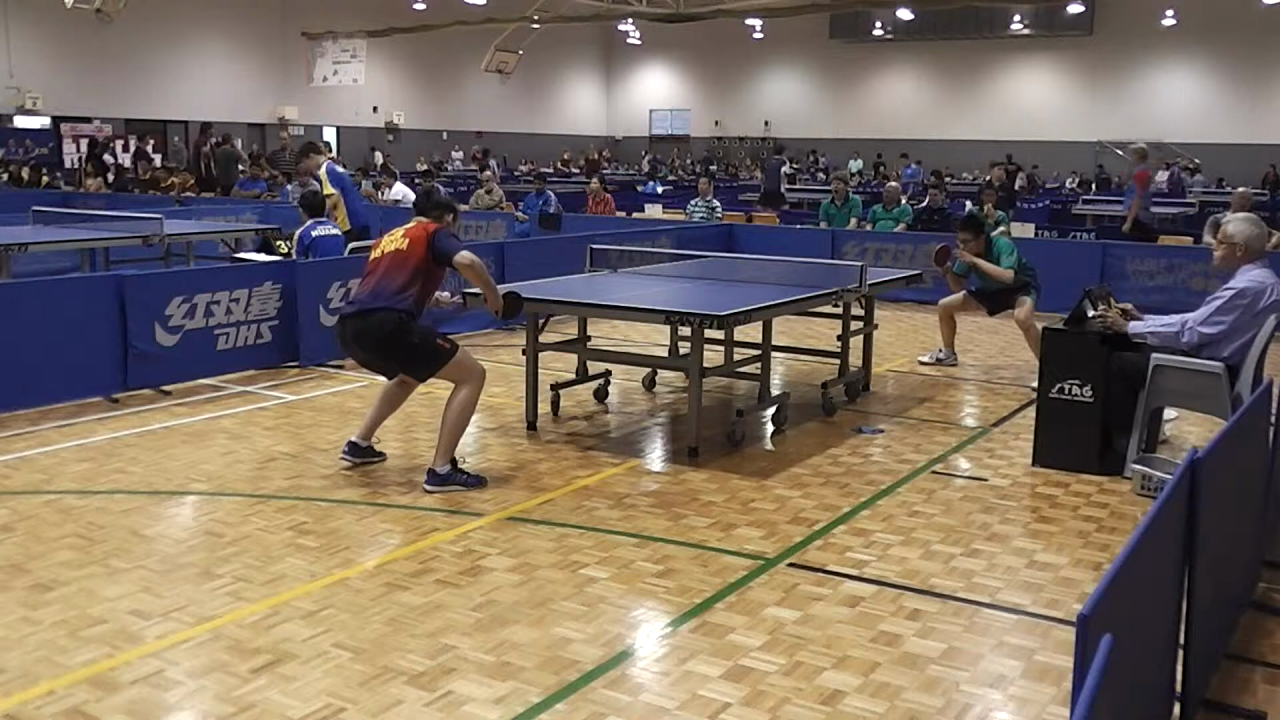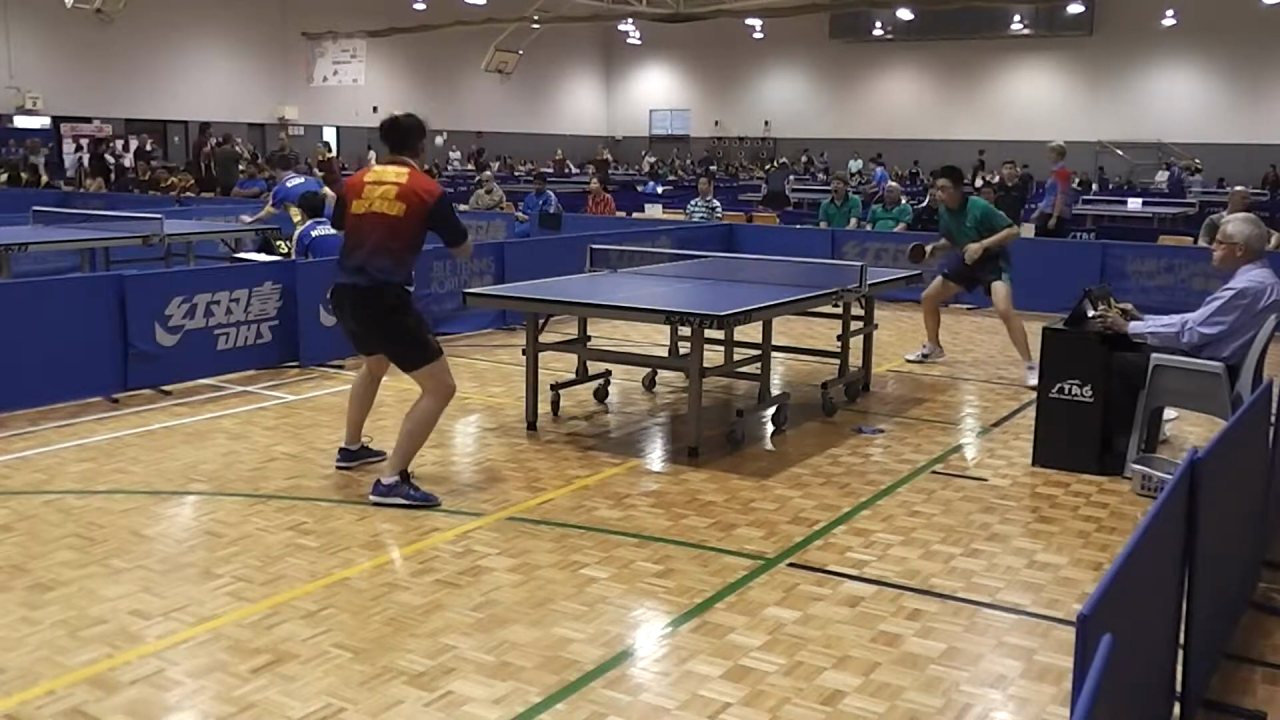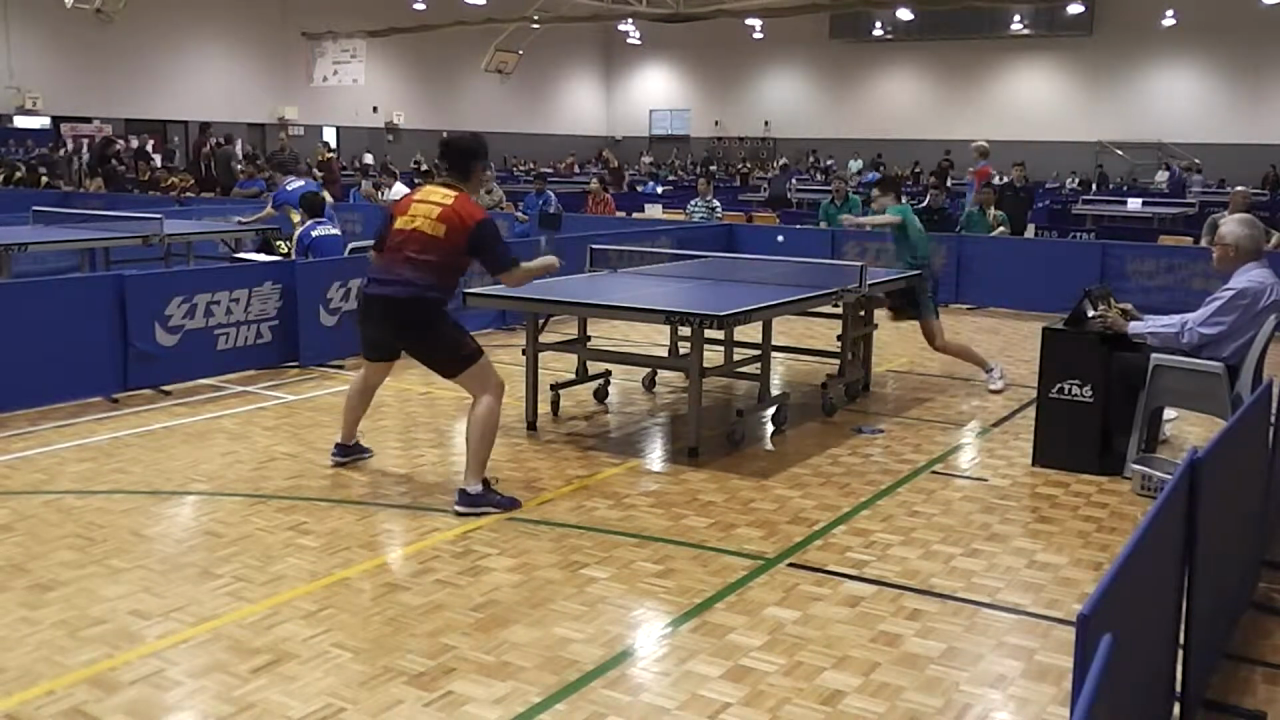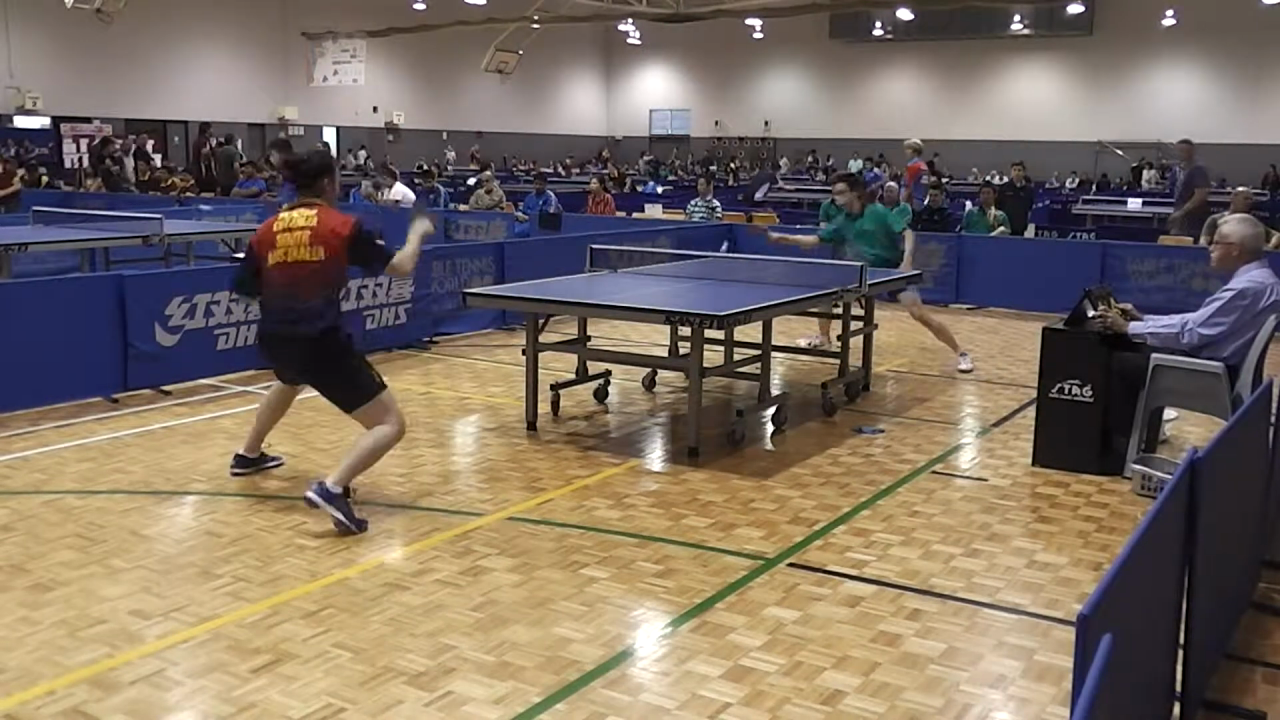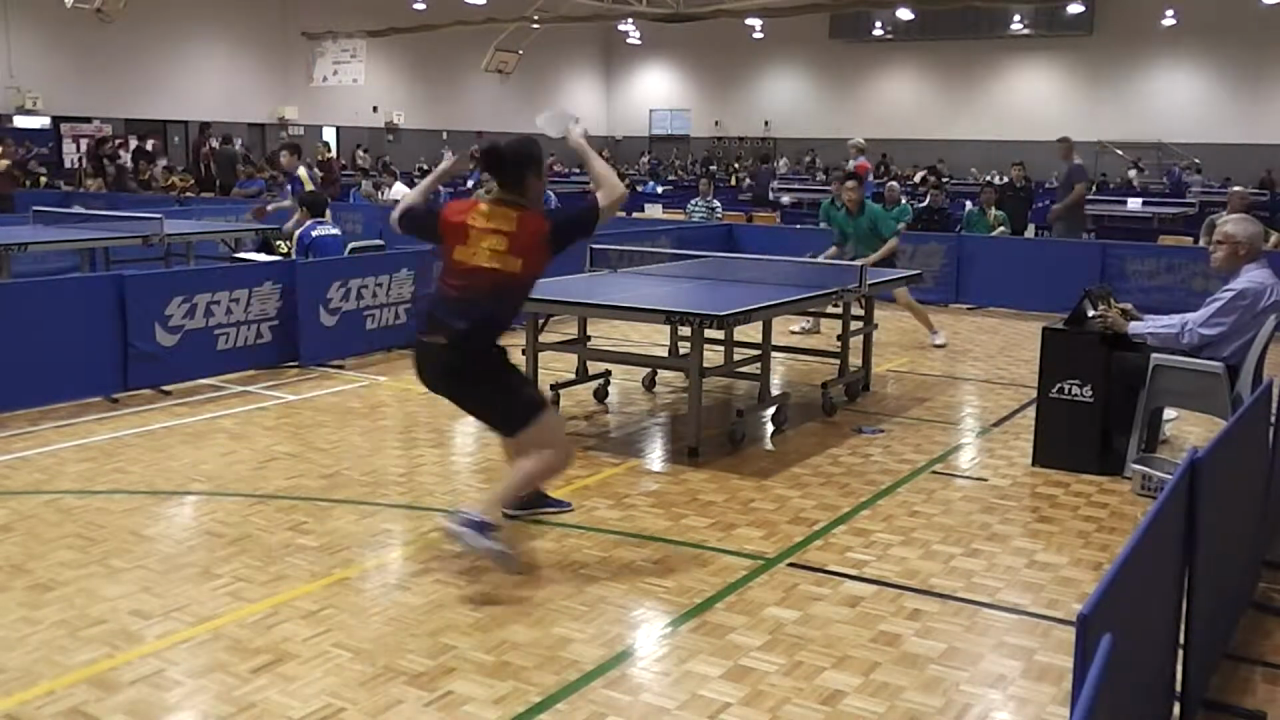
dt=1s
person 1, frame 1
left shoulder: (389, 237)
right shoulder: (436, 233)
right elbow: (466, 261)
left wrist: (425, 297)
right wrist: (492, 295)
left hip: (350, 328)
right hip: (386, 327)
left knee: (408, 375)
right knee: (472, 375)
left ankle: (359, 444)
right ankle: (441, 470)
person 1, frame 2
left shoulder: (357, 181)
right shoulder: (428, 190)
right elbow: (462, 250)
right wrist: (452, 222)
left hip: (345, 293)
right hip: (385, 298)
left knee: (374, 365)
right knee: (440, 387)
left ankle: (351, 447)
right ankle: (390, 480)
person 1, frame 3
left shoulder: (408, 200)
right shoulder: (472, 216)
right elbow: (511, 276)
right wrist: (545, 264)
left hip: (374, 302)
right hip: (419, 311)
left knee: (372, 372)
right knee: (489, 388)
left ankle: (346, 444)
right ankle: (473, 489)
person 1, frame 4
left shoulder: (265, 231)
right shoulder: (343, 226)
left elbow: (244, 291)
right elbow: (400, 269)
right wrist: (418, 232)
left hip: (274, 342)
right hip: (322, 343)
left knee: (287, 383)
right knee: (391, 424)
left ankle: (249, 454)
right ankle: (332, 487)
person 1, frame 5
left shoulder: (458, 214)
right shoulder: (546, 228)
left elbow: (398, 220)
right elbow: (614, 194)
left wrist: (438, 174)
right wrist: (581, 145)
left hip: (430, 349)
right hip: (468, 355)
right knee: (557, 451)
left ankle: (524, 493)
right ankle: (480, 518)
person 2, frame 1
left shoulder: (1249, 286)
right shoulder: (1259, 278)
left elbow: (1190, 331)
right elbow: (1196, 320)
left wrist: (1128, 327)
right wrist: (1143, 318)
right hip: (1214, 363)
left knee: (1119, 364)
right knee: (1137, 351)
left ankle: (1123, 446)
person 2, frame 2
left shoulder: (1248, 287)
right shoulder: (1257, 279)
left elbow: (1190, 331)
right elbow: (1197, 320)
left wrist: (1129, 327)
right wrist: (1143, 318)
right hip: (1214, 363)
left knee: (1119, 363)
right knee: (1138, 352)
left ankle: (1123, 448)
person 2, frame 3
left shoulder: (1247, 287)
right shoulder: (1258, 279)
left elbow: (1190, 331)
right elbow: (1197, 320)
left wrist: (1128, 328)
right wrist: (1143, 318)
right hip: (1216, 365)
left knee: (1120, 364)
right knee: (1142, 352)
left ankle: (1123, 448)
right ankle: (1139, 440)
person 2, frame 4
left shoulder: (1248, 287)
right shoulder: (1257, 279)
left elbow: (1190, 332)
right elbow: (1197, 320)
left wrist: (1129, 327)
right wrist: (1143, 318)
left knee: (1120, 364)
right knee: (1141, 352)
left ankle: (1123, 445)
right ankle: (1140, 438)
person 2, frame 5
left shoulder: (1249, 287)
right shoulder: (1255, 279)
left elbow: (1190, 332)
right elbow: (1196, 320)
left wrist: (1128, 328)
right wrist: (1142, 318)
right hip: (1212, 363)
left knee: (1119, 364)
right knee: (1133, 353)
left ankle: (1124, 444)
person 3, frame 1
left shoulder: (1003, 245)
right shoulder: (967, 252)
left elbow: (1008, 277)
right elbow: (958, 288)
left wrist: (976, 260)
right wrist: (948, 272)
left hip: (1021, 288)
right hip: (991, 290)
left knee: (1022, 318)
right knee: (944, 306)
right ankle: (948, 353)
person 3, frame 2
left shoulder: (979, 206)
right shoulder: (944, 211)
left elbow: (1013, 231)
left wrist: (982, 244)
right wrist: (934, 247)
left hip: (993, 260)
right hip: (966, 260)
left knee: (1005, 310)
right knee: (928, 299)
left ankle: (1031, 366)
right ankle: (933, 348)
person 3, frame 3
left shoulder: (898, 209)
right shoulder: (904, 213)
left elbow: (895, 220)
left wrist: (859, 221)
left hip: (918, 279)
left knee: (939, 343)
left ankle: (991, 369)
person 3, frame 4
left shoulder: (879, 212)
right shoulder: (841, 221)
left elbow: (907, 233)
right elbow: (817, 240)
left wrist: (907, 261)
right wrist: (785, 238)
left hip: (892, 268)
left knee: (919, 314)
left ankle: (960, 354)
right ankle: (822, 338)
person 3, frame 5
left shoulder: (875, 212)
right shoulder: (840, 217)
left elbow: (894, 240)
right elbow: (839, 246)
left wrist: (871, 259)
right wrist: (822, 257)
left hip: (882, 260)
right hip: (857, 260)
left knee: (904, 301)
left ankle: (933, 332)
right ankle: (813, 323)
